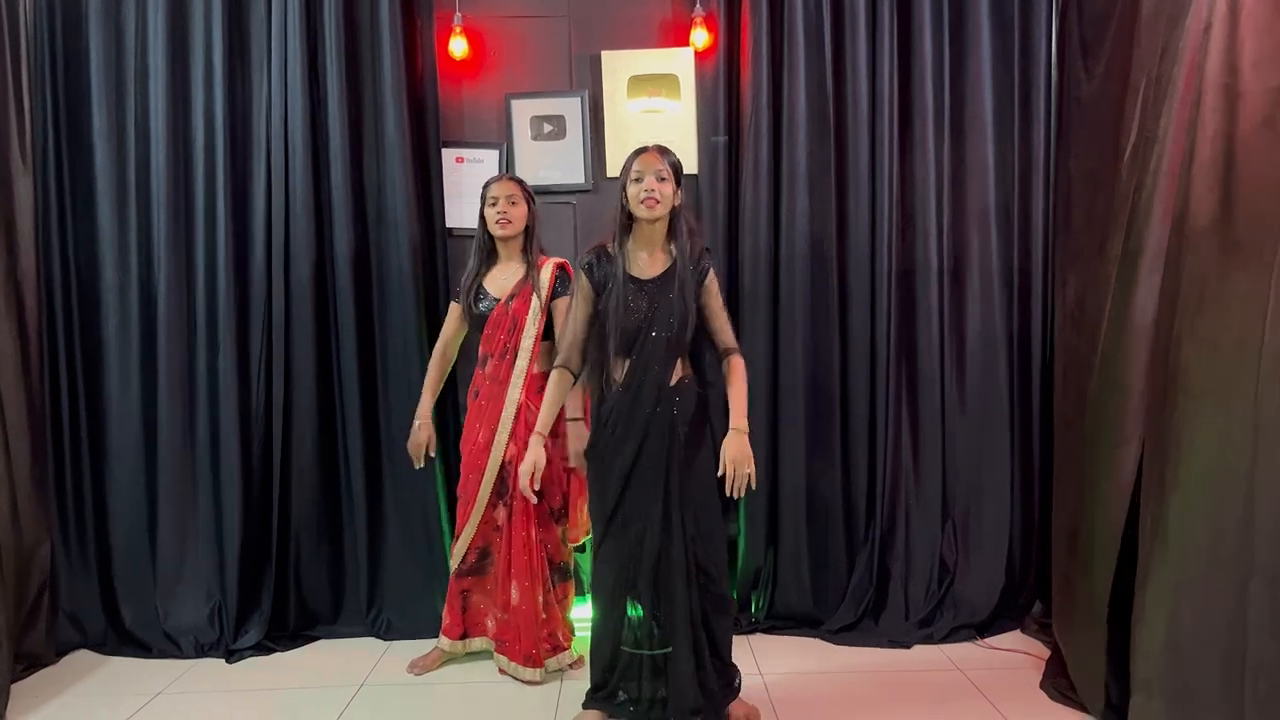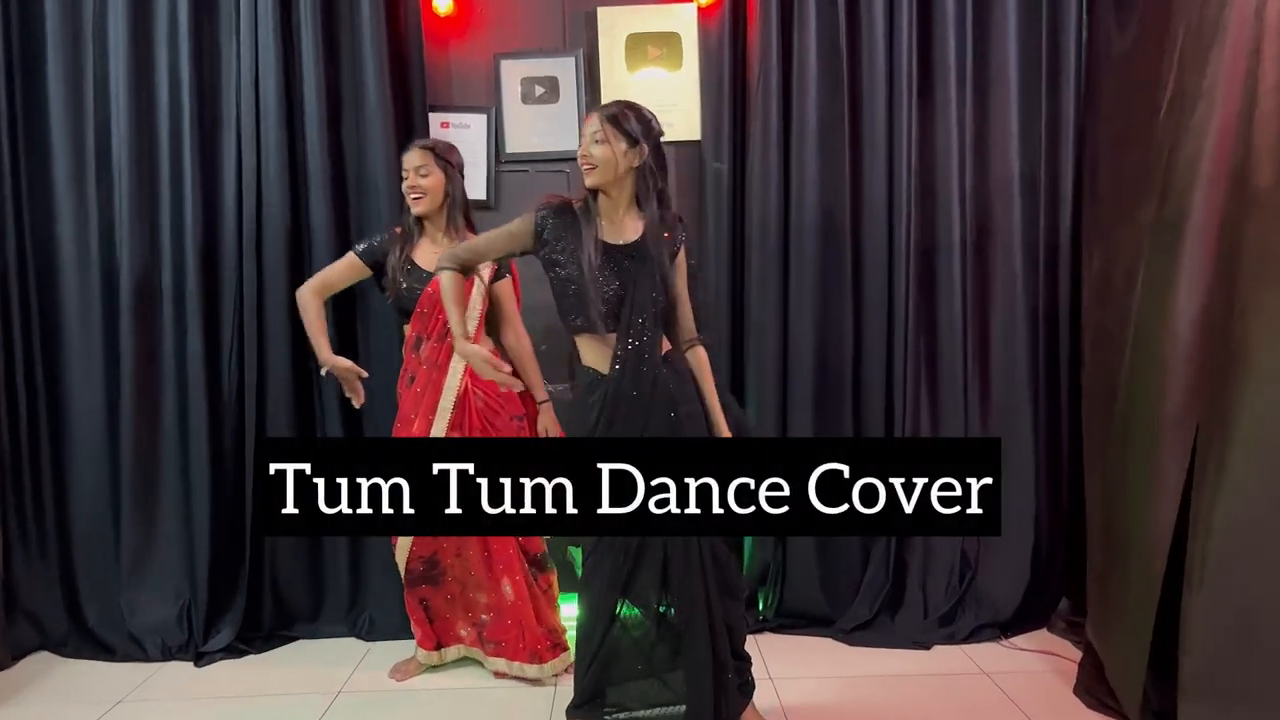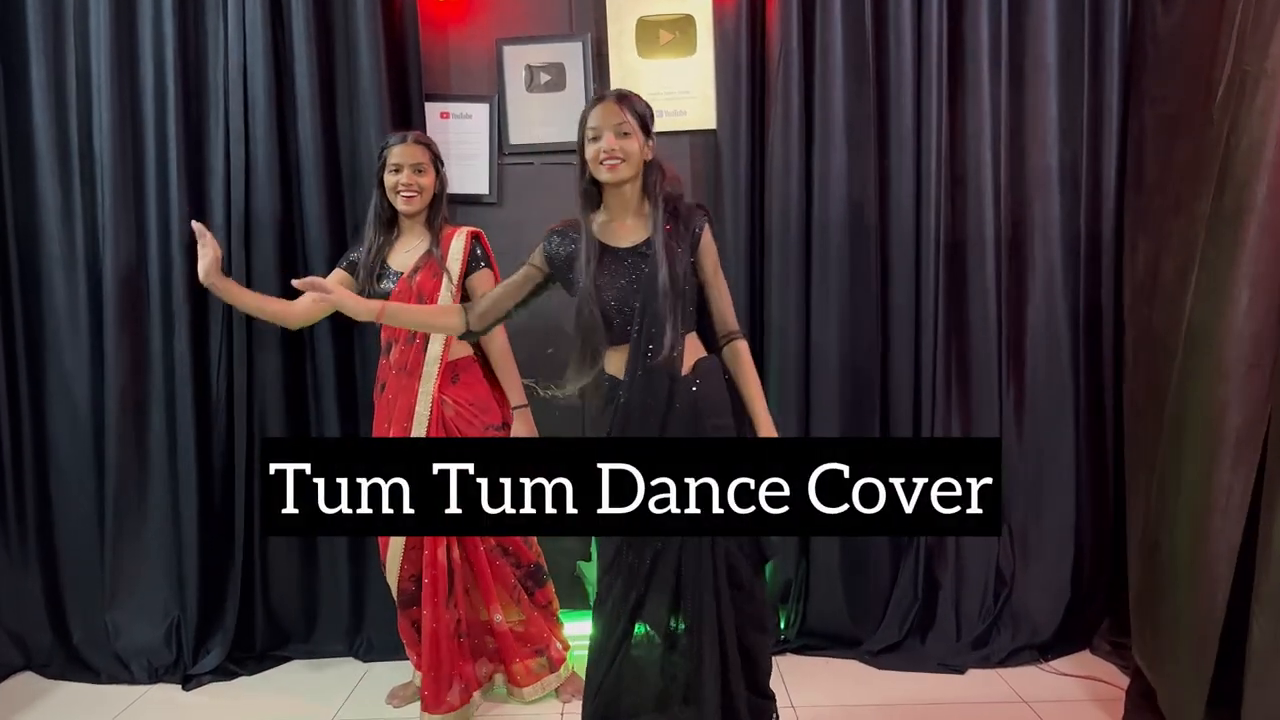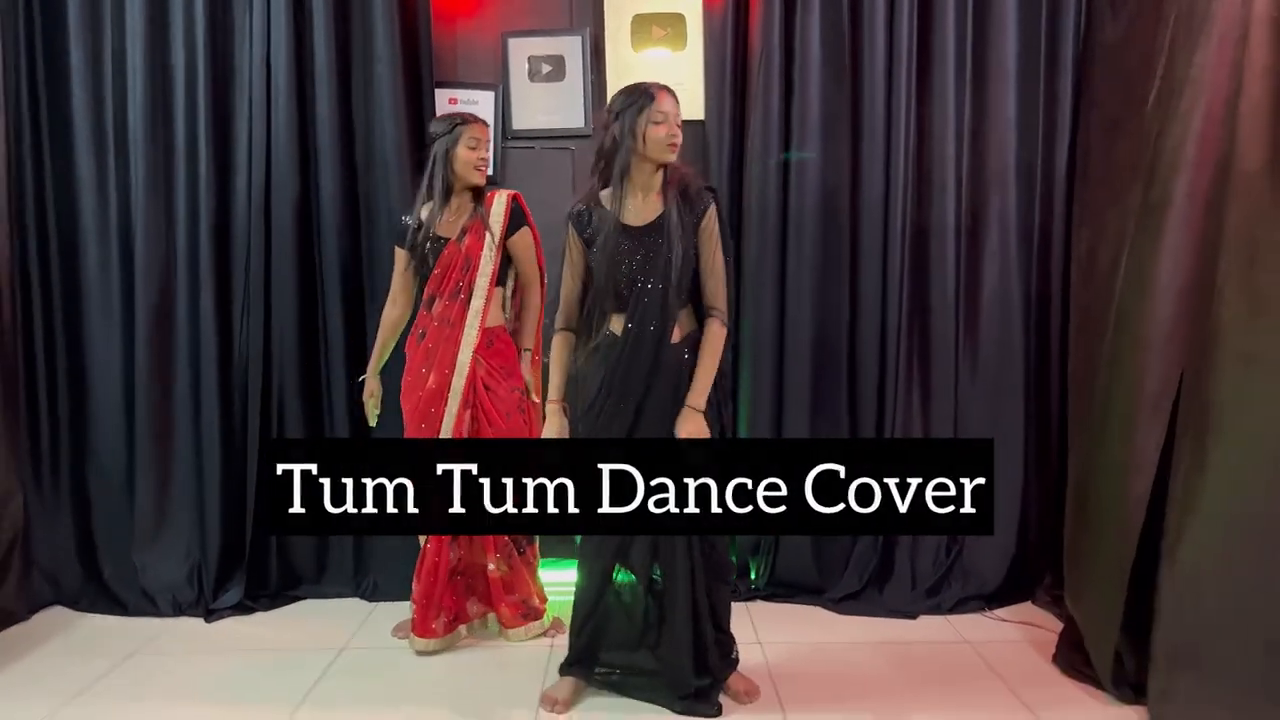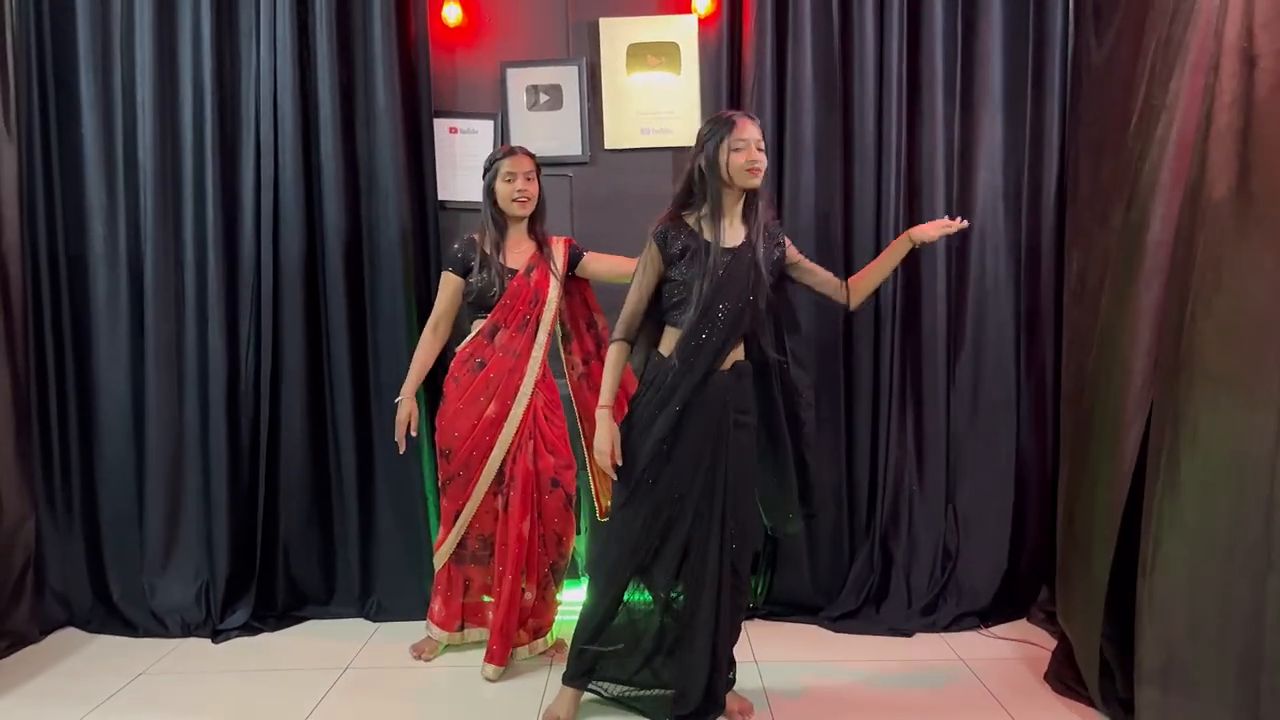
dt=1s
person 1, frame 1
left shoulder: (696, 265)
right shoulder: (598, 265)
left elbow: (729, 353)
right elbow: (569, 359)
left wrist: (738, 429)
right wrist: (538, 437)
left hip: (681, 419)
right hip: (619, 422)
left knee: (698, 554)
right knee: (621, 555)
person 1, frame 2
left shoulder: (666, 235)
right shoulder: (556, 223)
left elbow: (687, 338)
right elbow: (451, 261)
left wrist: (722, 429)
right wrist: (463, 342)
left hip: (670, 398)
right hip: (603, 404)
left knee: (699, 545)
right knee: (613, 550)
person 1, frame 3
left shoulder: (687, 225)
right shoulder: (569, 244)
left elbow: (729, 334)
right elbow: (473, 318)
left wrist: (765, 430)
right wrist: (362, 306)
left hip: (700, 410)
right hip: (628, 418)
left knee: (718, 574)
right knee: (630, 579)
person 1, frame 4
left shoulder: (696, 206)
right shoulder: (589, 215)
left elbow: (716, 313)
right elbow: (567, 321)
left wrist: (697, 406)
right wrist: (555, 406)
left hip: (682, 374)
right hip: (614, 378)
right knee: (608, 525)
left ankle: (711, 661)
right ankle: (583, 662)
person 1, frame 5
left shoulder: (767, 240)
right shoulder: (673, 234)
left elbow: (846, 292)
right elbow: (624, 330)
left wrist: (913, 238)
right wrist: (605, 413)
left hip: (732, 403)
right hip: (667, 399)
left knee: (723, 545)
right knee: (630, 540)
person 2, frame 1
left shoulder: (553, 273)
right shoulder: (473, 277)
right elbow: (444, 351)
left wrist: (575, 419)
right wrist: (423, 415)
left hip: (538, 408)
right hip: (485, 410)
left knee: (538, 525)
right knee: (477, 522)
left ankle: (539, 641)
right ankle: (458, 634)
person 2, frame 2
left shoulder: (486, 253)
right shoulder: (389, 248)
left elbow: (513, 333)
right elbow: (309, 293)
left wrist: (542, 402)
right wrist: (327, 356)
left hip: (486, 395)
right hip: (421, 398)
left ankle: (533, 642)
right ankle: (437, 640)
person 2, frame 3
left shoulder: (464, 246)
right shoulder: (369, 255)
left elbow: (493, 333)
right elbow: (295, 312)
left wrist: (520, 410)
right wrist: (218, 283)
left hip: (463, 403)
right hip: (399, 409)
left knee: (493, 536)
right knee: (412, 544)
left ankle: (542, 661)
right ankle: (437, 668)
person 2, frame 4
left shoulder: (504, 209)
right shoulder: (416, 222)
left elbow: (531, 287)
right elbow: (398, 303)
left wrist: (528, 355)
right wrist: (373, 370)
left hip: (490, 360)
right hip: (429, 363)
left ankle: (517, 607)
right ankle: (440, 607)
person 2, frame 5
left shoulder: (558, 253)
right shoulder: (468, 251)
left elbow: (634, 269)
right elbow: (437, 327)
right wrist: (408, 392)
left hip: (532, 394)
right hip: (473, 390)
left knee: (541, 506)
right knee: (469, 505)
left ankle: (524, 626)
right ankle: (451, 620)
